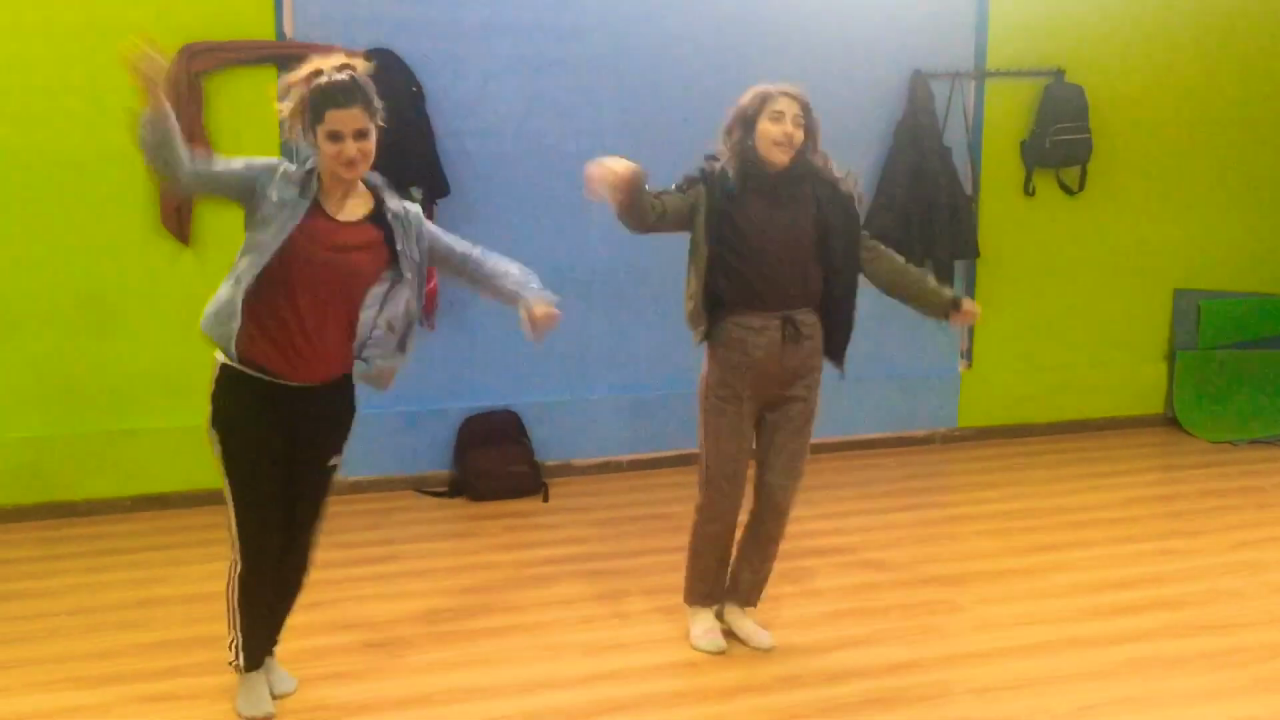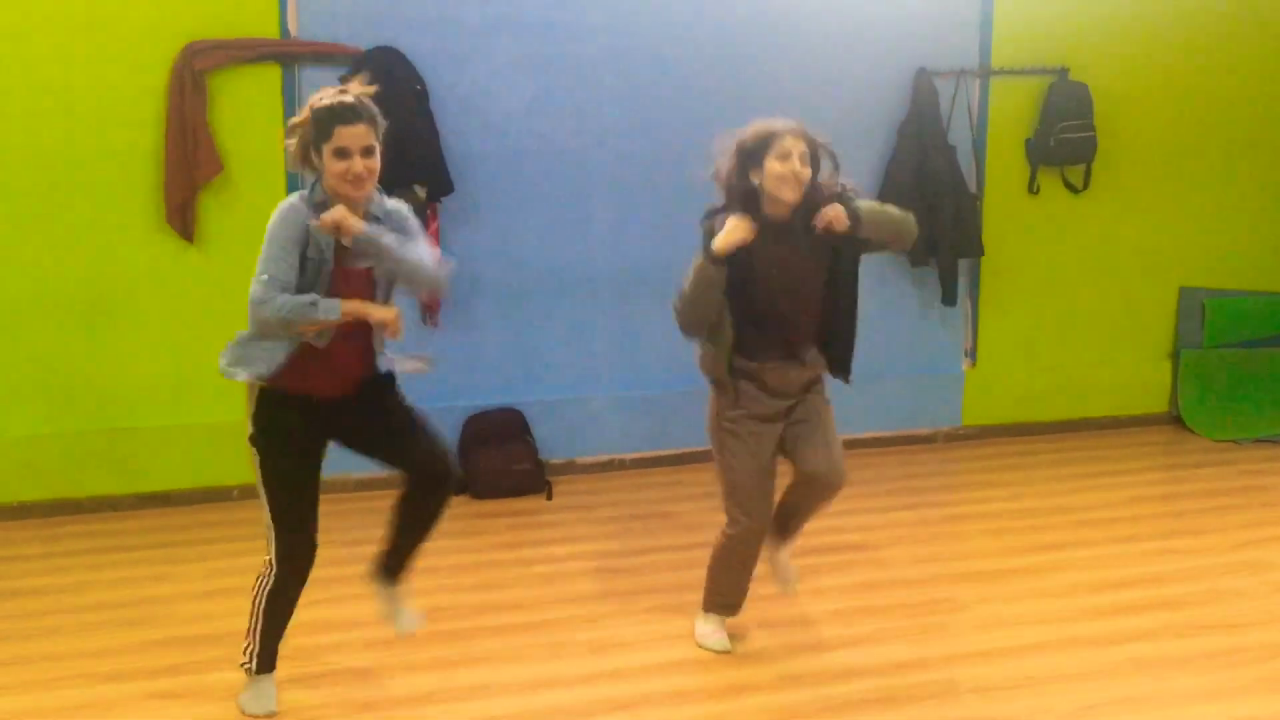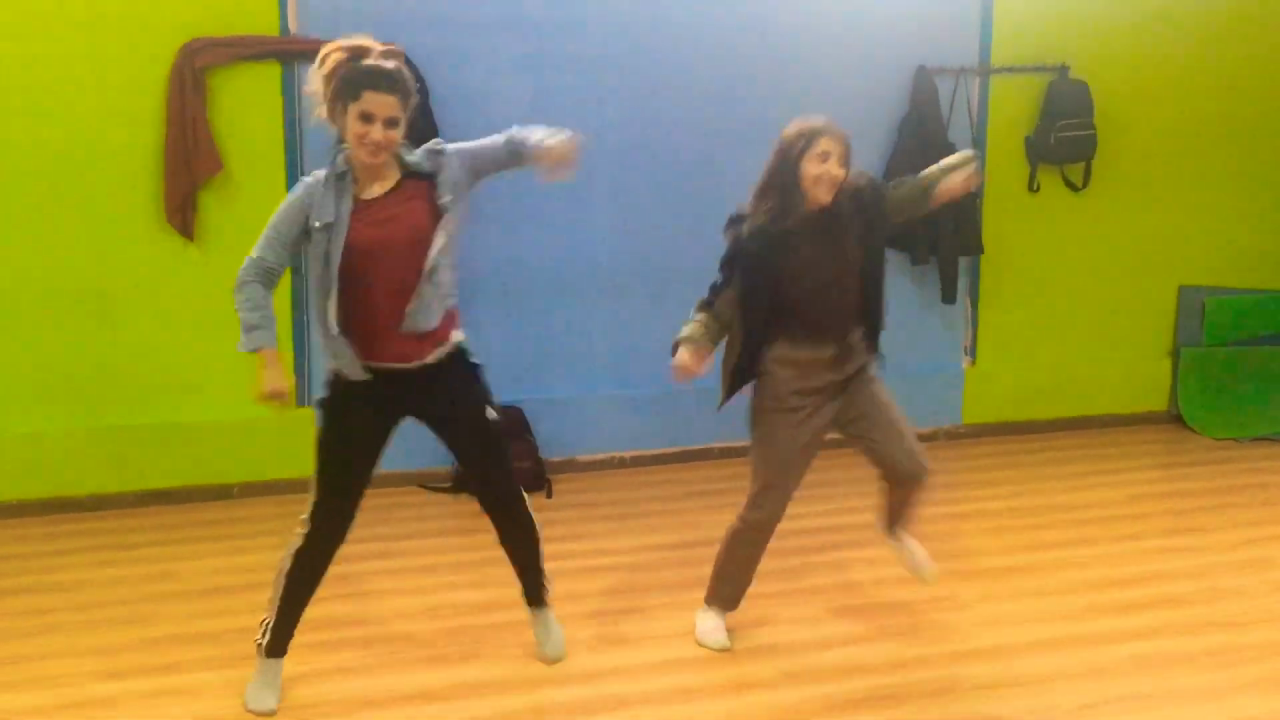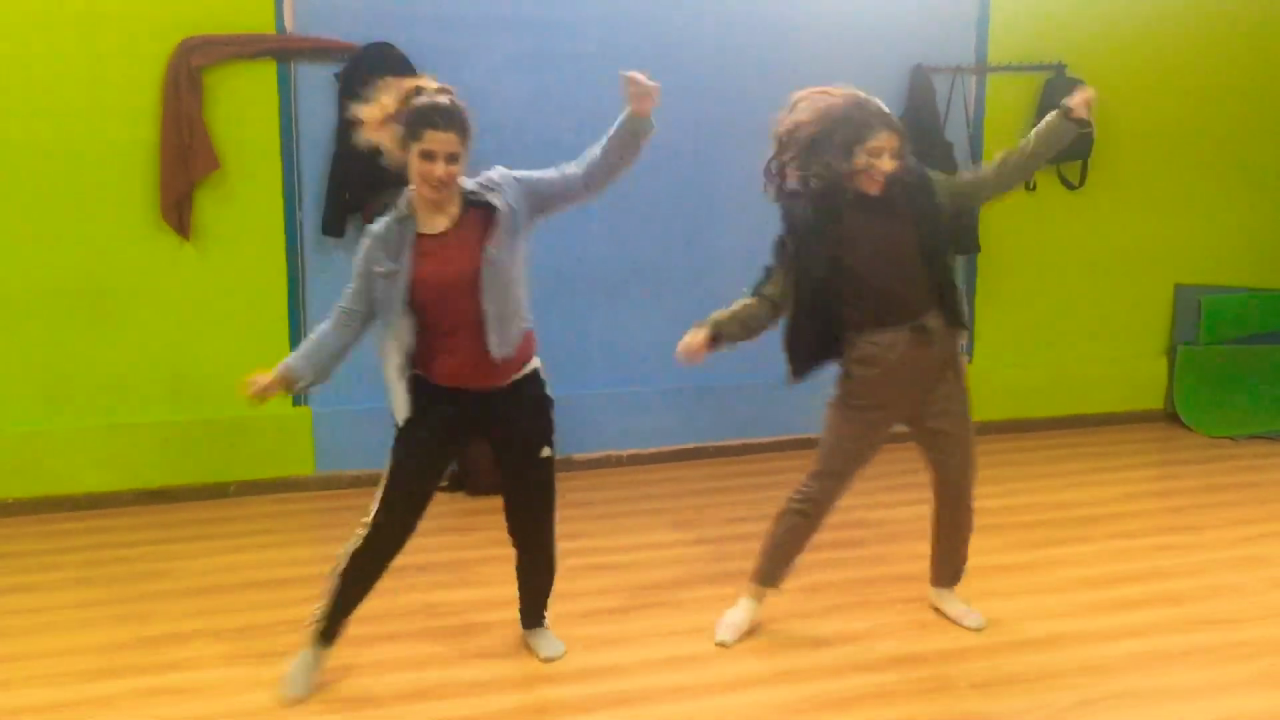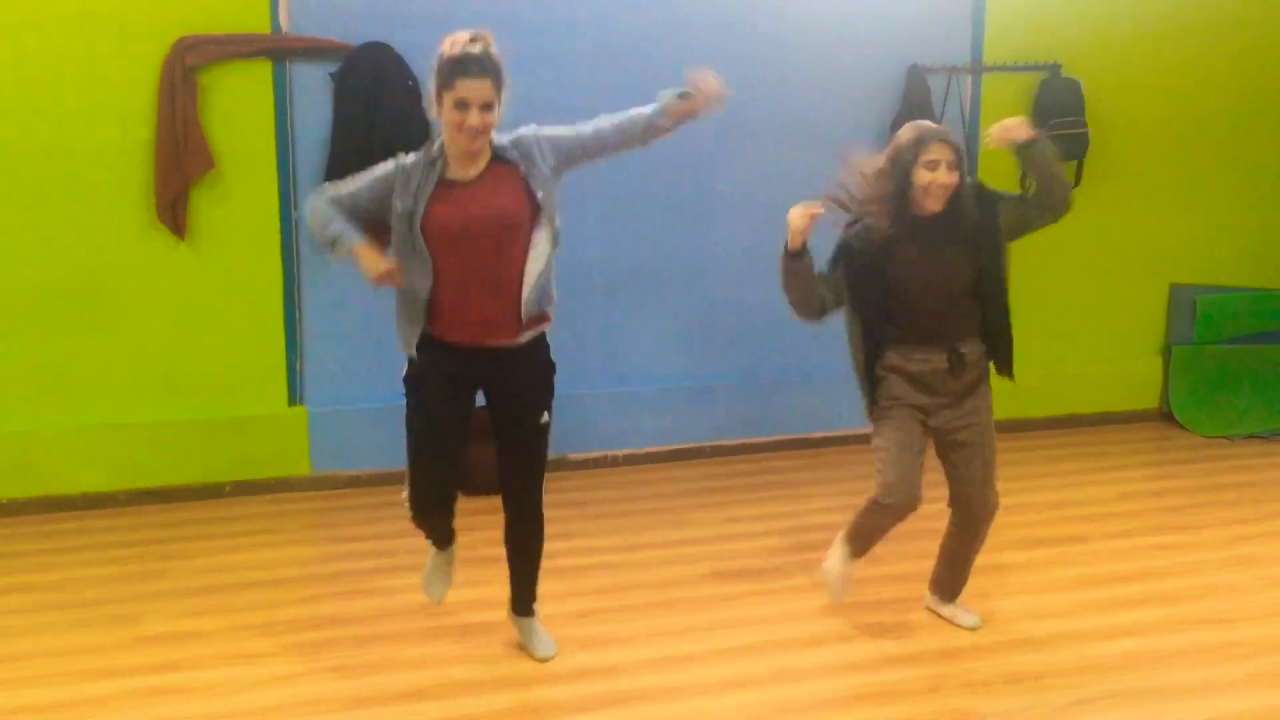
dt=0.2s
person 1, frame 1
left shoulder: (397, 222)
right shoulder: (276, 186)
left elbow: (473, 260)
right elbow: (178, 171)
left wrist: (530, 296)
right wrist: (156, 99)
left hip: (327, 393)
right hip: (250, 386)
left knee: (296, 537)
right knee: (257, 540)
left ankle: (266, 647)
right ankle: (249, 666)
person 1, frame 2
left shoulder: (392, 216)
right shoulder: (294, 217)
left elbow: (432, 277)
right elbow: (267, 310)
left wrist: (361, 232)
right wrist: (359, 308)
left hip: (361, 390)
right hip: (289, 400)
left knee: (436, 473)
right knee: (293, 552)
left ankle: (390, 576)
person 1, frame 3
left shoulder: (437, 169)
right shoulder: (315, 196)
left elbow: (517, 143)
right elbow: (253, 278)
left wrist: (550, 144)
right wrist: (267, 357)
left hip: (441, 365)
right hip: (363, 379)
left knee: (501, 491)
right knee: (325, 525)
left ankle: (540, 606)
right ankle: (271, 656)
person 1, frame 4
left shoulder: (501, 199)
right shoulder: (386, 241)
left elbow: (590, 176)
right elbow: (347, 321)
left wrist: (636, 120)
right wrist: (286, 373)
left hip: (514, 390)
right hip: (436, 398)
left knee: (533, 526)
right knee: (384, 530)
left ankle: (534, 622)
right ankle: (319, 644)
person 1, frame 5
left shoulder: (531, 154)
right shoulder: (411, 176)
left elbow: (614, 131)
right elbow: (322, 205)
left wrist: (680, 105)
right wrist: (359, 249)
left hip: (523, 352)
right hip: (442, 355)
left knee: (523, 495)
right knee: (429, 495)
left ankle: (525, 613)
right ankle: (443, 545)
person 2, frame 1
left shoulder: (822, 194)
right shoulder: (718, 189)
left elbow: (869, 256)
right elbow: (643, 216)
left wrist: (943, 301)
right wrist: (622, 183)
left hip: (800, 358)
right hip: (737, 355)
left knee: (775, 499)
right knee: (720, 496)
left ankle: (740, 605)
right ankle: (702, 605)
person 2, frame 2
left shoulder: (827, 215)
right shoulder: (727, 229)
left elbow: (903, 229)
right elbow: (691, 321)
left wrist: (855, 221)
right wrist: (717, 252)
left hip: (804, 379)
right hip: (745, 386)
left knee: (825, 474)
right knee: (747, 517)
left ankle: (781, 533)
right ankle: (714, 612)
person 2, frame 3
left shoulder: (865, 205)
right shoulder: (758, 235)
left elbow: (929, 187)
right elbow: (715, 312)
left wrist: (956, 175)
right wrist: (690, 347)
left hip: (851, 368)
right hip: (789, 377)
left knee: (909, 467)
right knee: (765, 507)
left ankle: (897, 528)
right ankle: (716, 607)
person 2, frame 4
left shoulder: (914, 190)
right shoulder: (810, 218)
left elbow: (997, 180)
right elbow: (771, 299)
left wrist: (1066, 119)
right wrist: (714, 332)
left hip: (934, 358)
right hip: (869, 367)
left knee: (957, 485)
right knee: (819, 489)
left ankle: (944, 587)
right ankle: (754, 594)
person 2, frame 5
left shoulder: (977, 215)
right shoulder: (869, 237)
left elbow: (1055, 202)
right elbow: (813, 304)
left wrist: (1031, 143)
right wrist: (796, 249)
left hip: (967, 379)
right hip: (905, 384)
left knee: (979, 503)
right knee: (898, 495)
left ankle: (945, 594)
right ankle: (849, 545)
